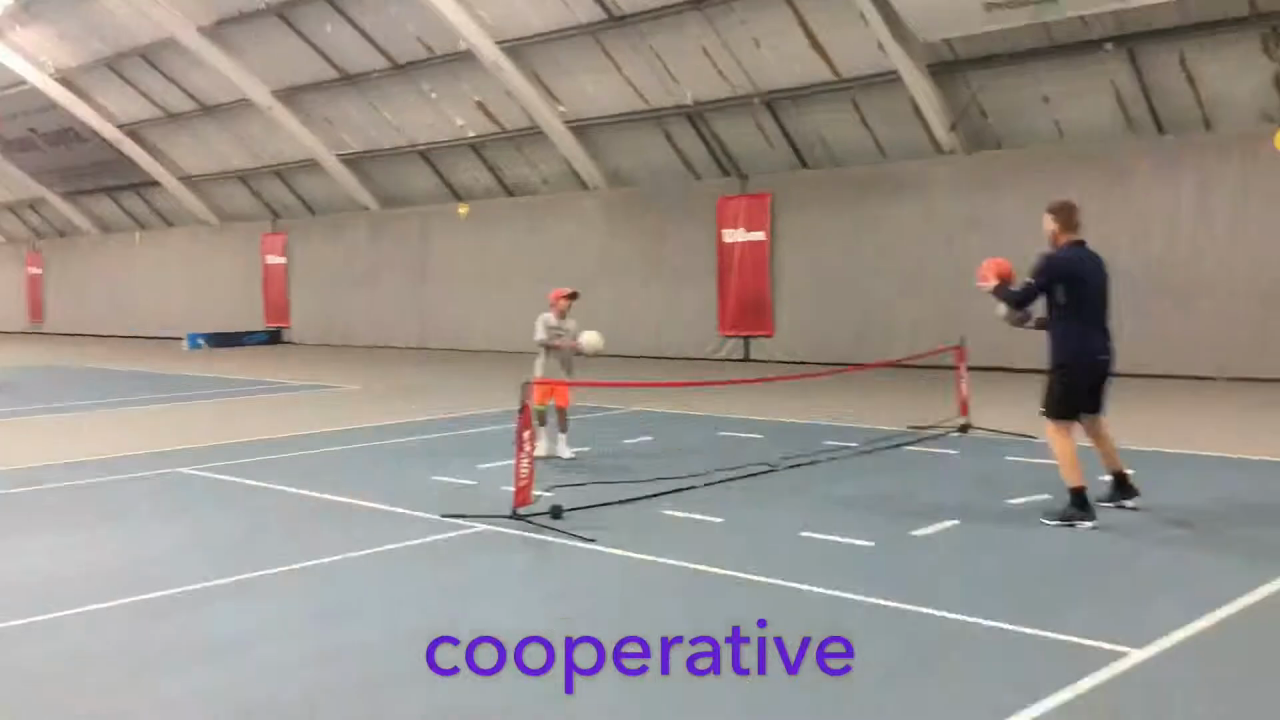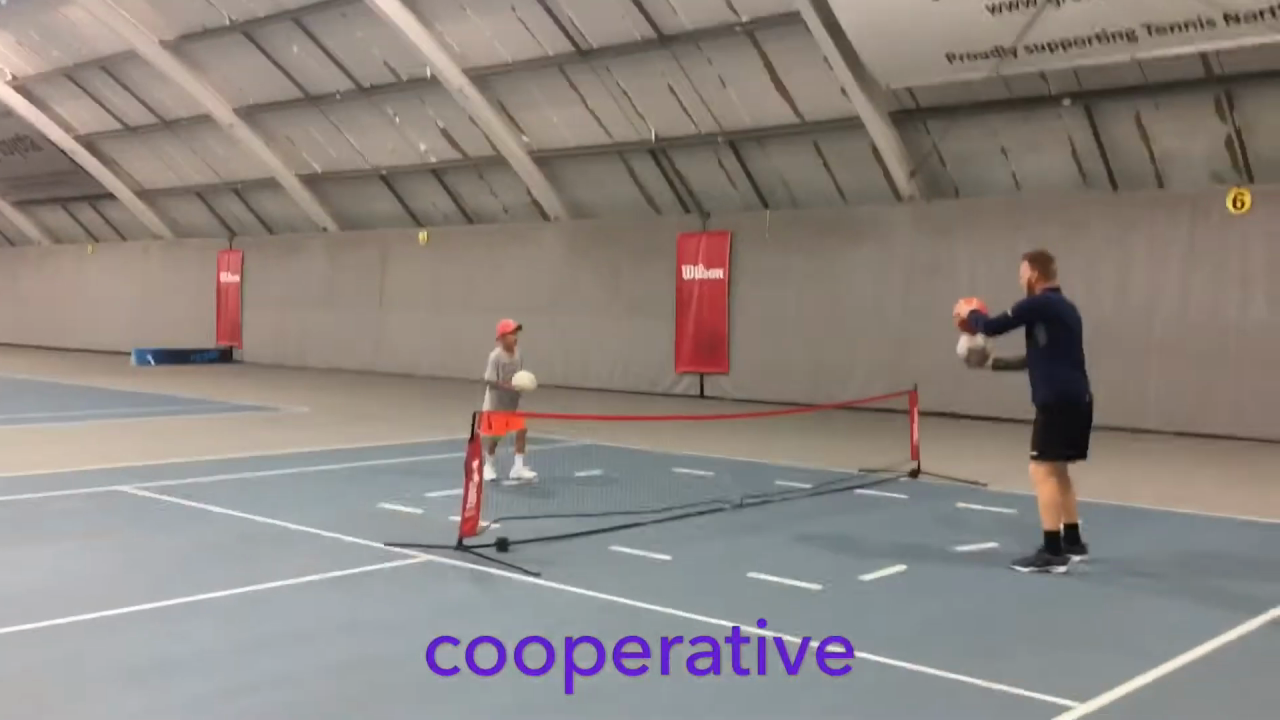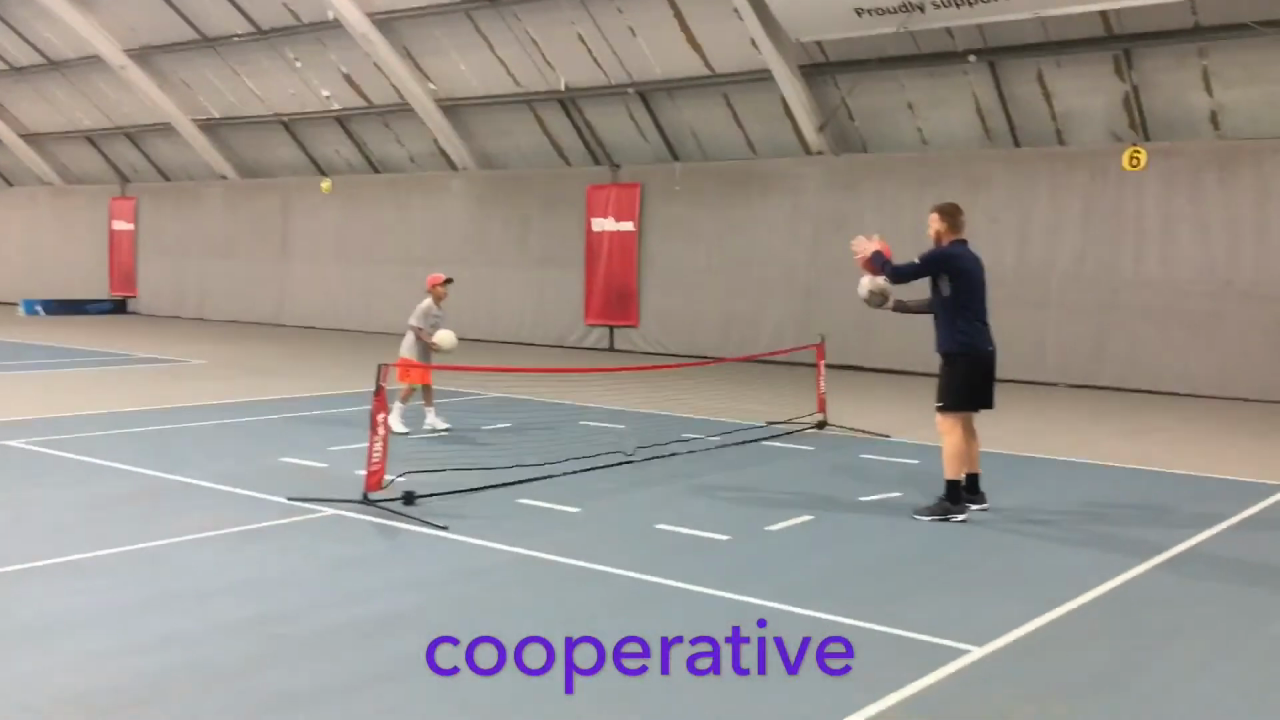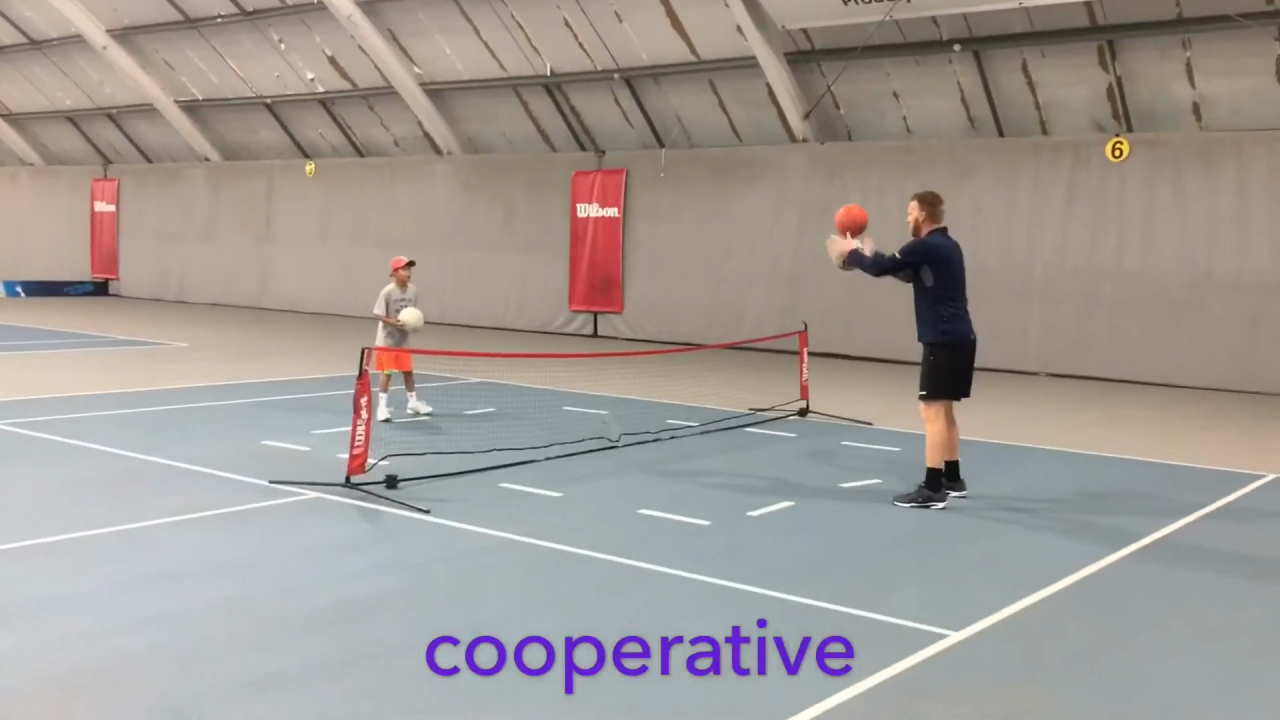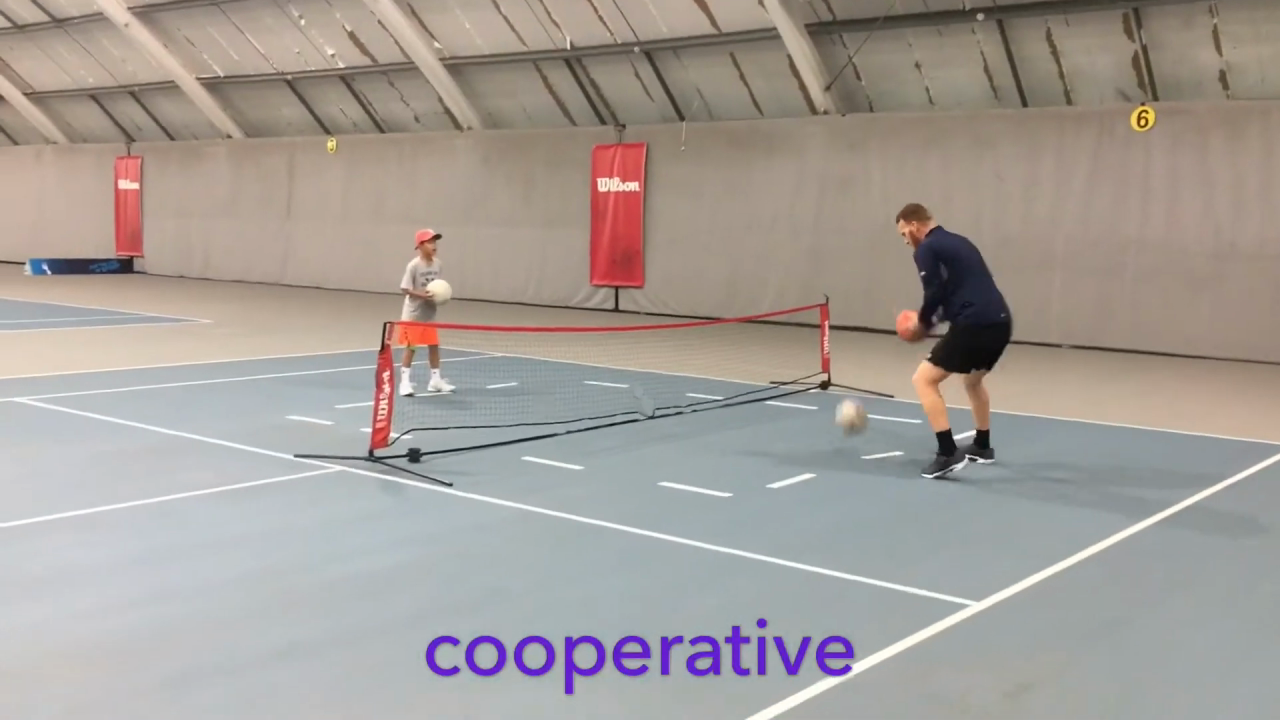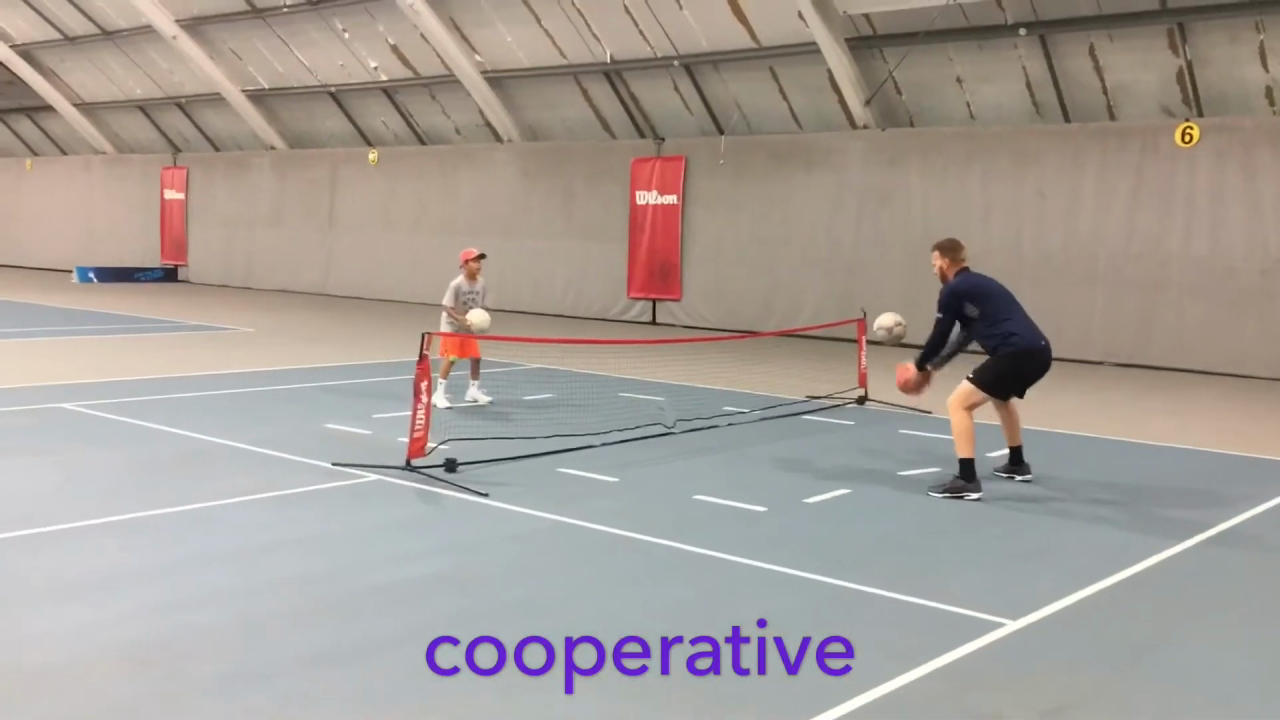
dt=0.5s
person 1, frame 1
left shoulder: (1055, 262)
right shoulder: (1094, 261)
left elbow: (1019, 300)
left wrist: (996, 289)
right wrist: (1040, 322)
left hip: (1072, 360)
right hip: (1098, 355)
left knee: (1057, 428)
right knee: (1092, 422)
left ankle: (1080, 508)
right ankle: (1123, 488)
person 1, frame 2
left shoulder: (1039, 304)
right shoulder: (1062, 307)
left elbow: (993, 327)
left wrist: (970, 314)
right wrist: (994, 363)
left hip: (1057, 401)
right hip: (1074, 399)
left knee: (1042, 471)
right knee: (1058, 470)
left ankle: (1053, 552)
right ankle: (1072, 543)
person 1, frame 3
left shoulder: (944, 256)
right shoulder: (968, 259)
left elbow: (898, 274)
left wrist: (872, 253)
right wrist: (894, 305)
left hip: (962, 353)
right hip: (979, 351)
left knee: (949, 423)
right knee: (963, 421)
left ankle: (952, 501)
right ankle: (972, 491)
person 1, frame 4
left shoulder: (925, 246)
right shoulder: (946, 246)
left elbow: (880, 268)
right elbow: (910, 274)
left wrist: (850, 252)
right wrist: (870, 252)
left hip: (943, 341)
right hip: (958, 338)
left knee: (932, 412)
right knee: (943, 410)
left ankle: (932, 489)
right ankle: (952, 479)
person 1, frame 5
left shoulder: (926, 248)
right shoulder: (958, 242)
left elbow: (933, 295)
left wrist: (922, 322)
right wrist: (935, 318)
left hip: (975, 324)
right hip: (999, 322)
left knee: (924, 380)
right knee: (973, 378)
left ankle: (948, 452)
right ankle: (981, 446)
person 1, frame 6
left shoulder: (953, 290)
right shoulder: (978, 284)
left elbow: (939, 337)
right elbow: (965, 335)
left wrist: (920, 368)
right wrist: (933, 365)
left hip: (1017, 354)
right hip: (1039, 352)
left knee: (958, 404)
right knee: (1000, 396)
left ankle: (966, 479)
right ankle: (1017, 464)
